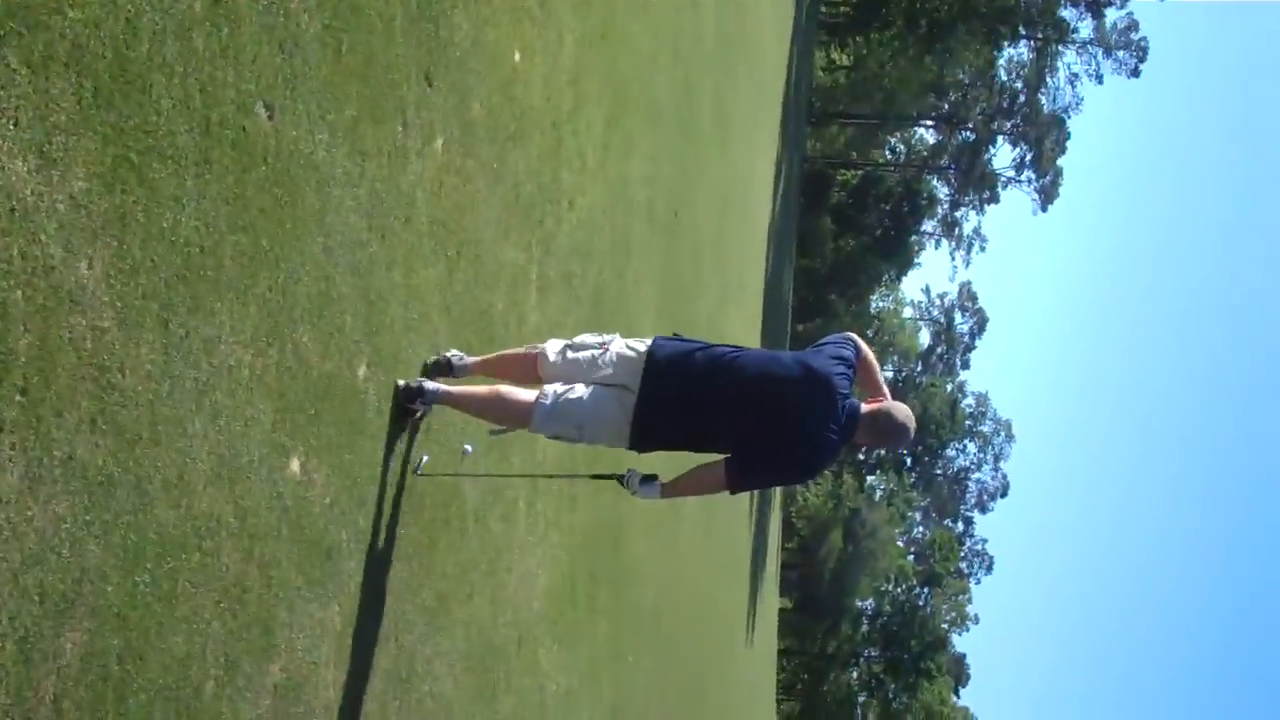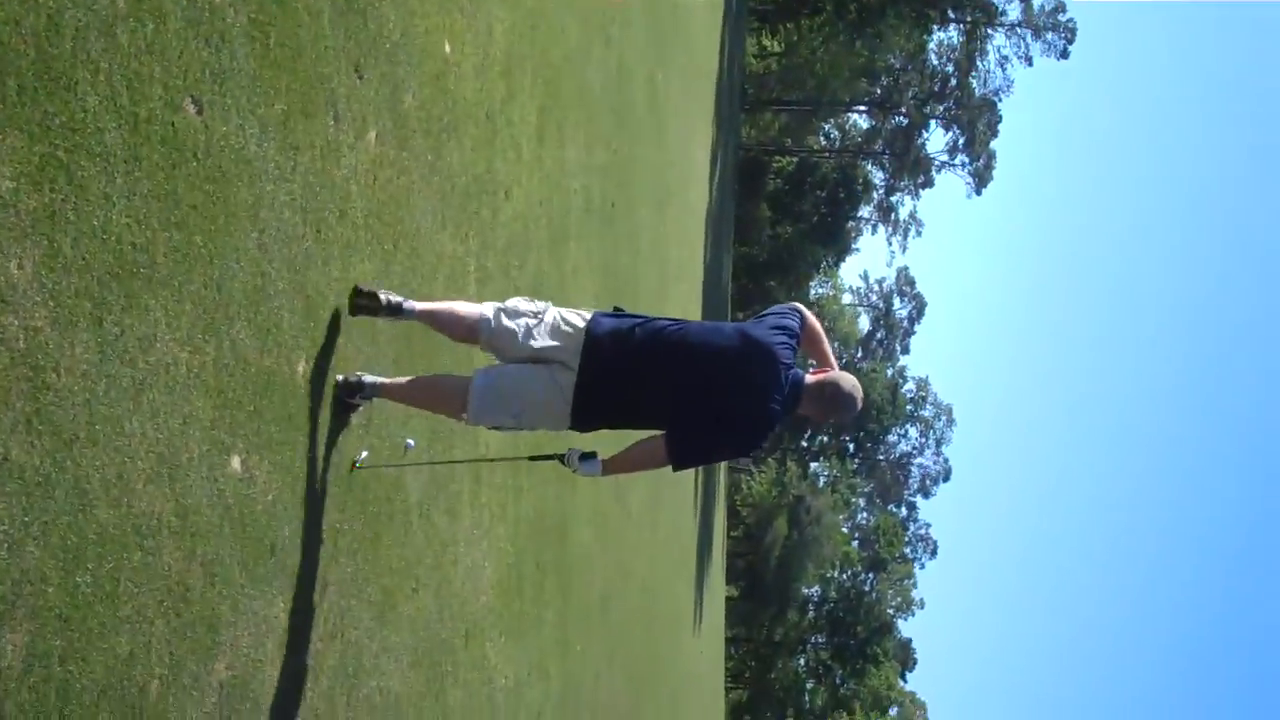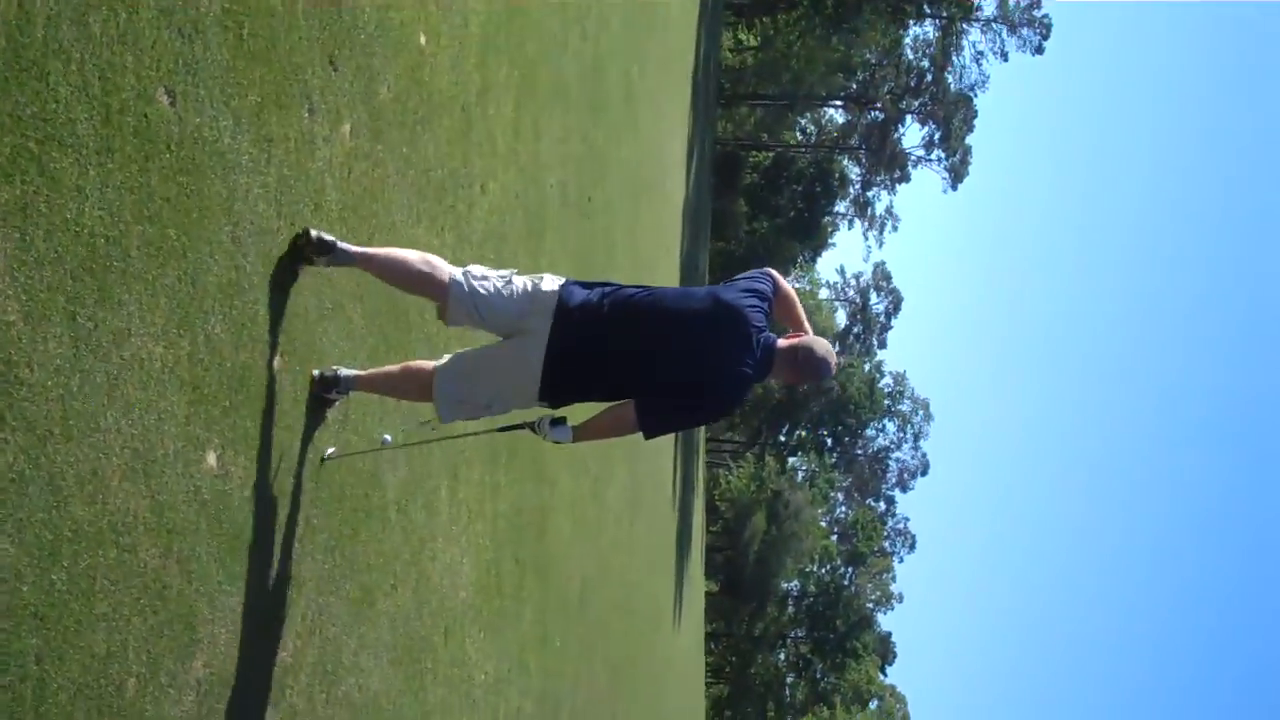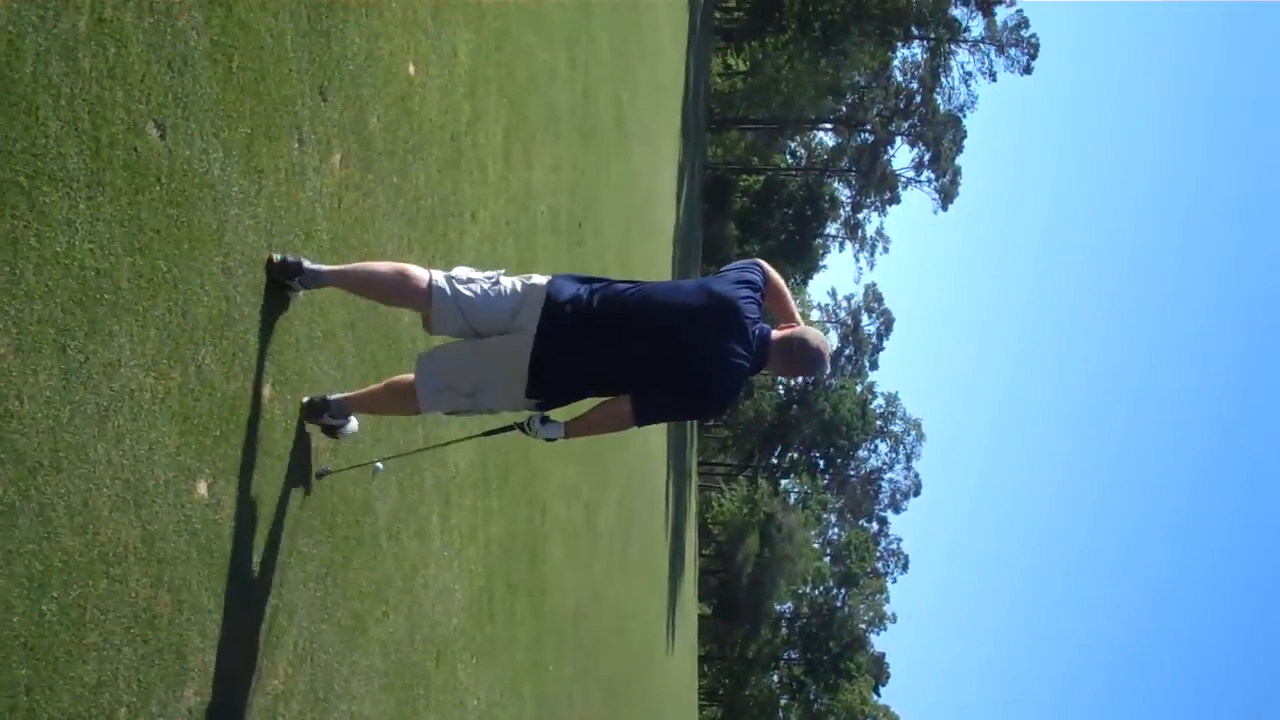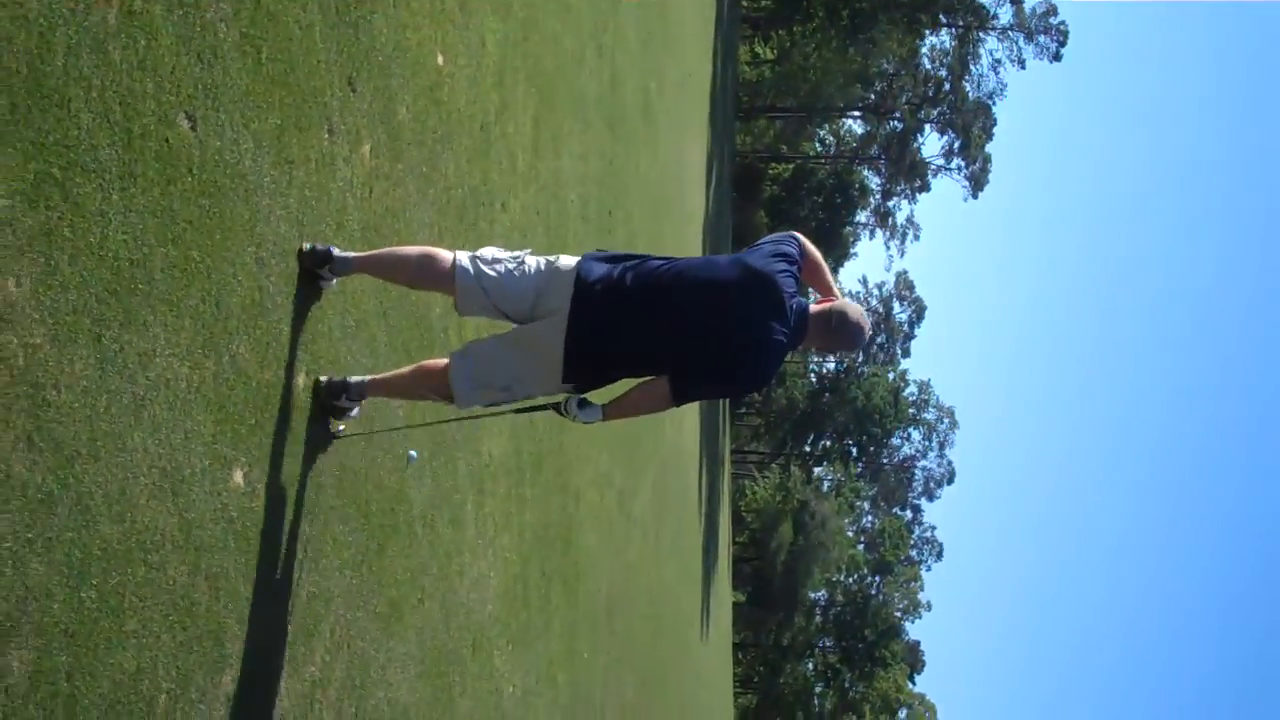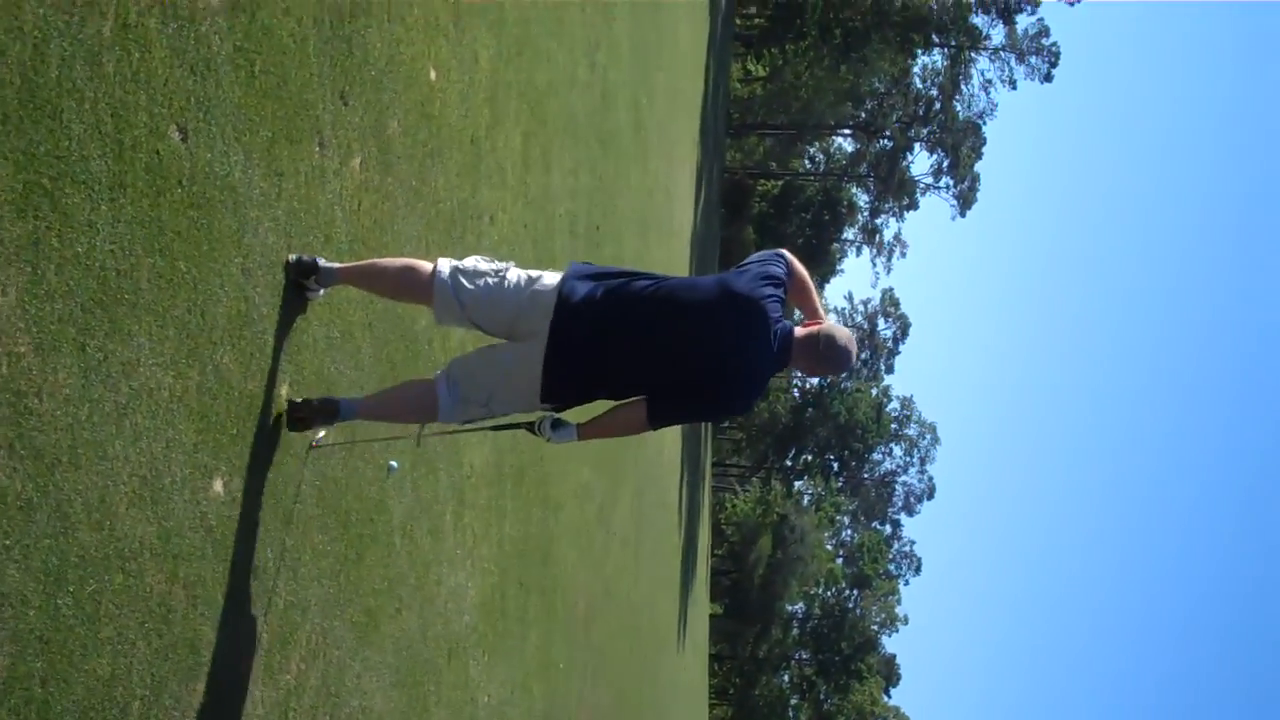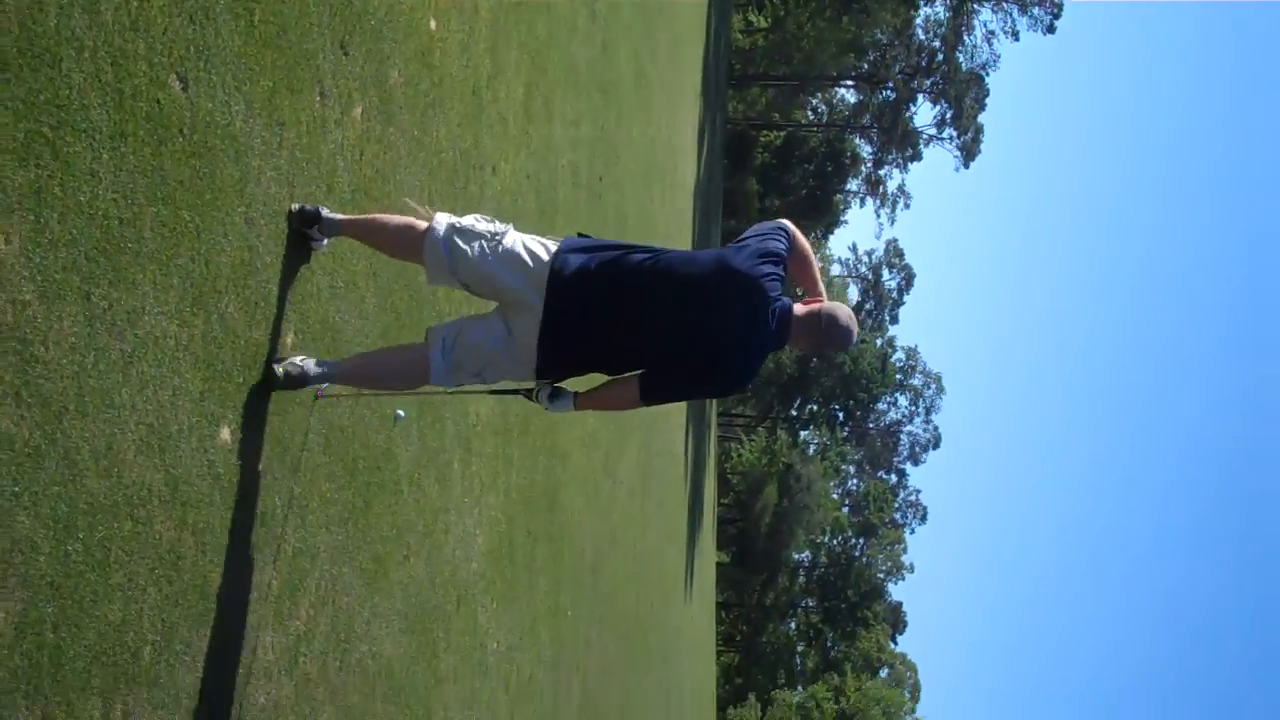
dt=0.2s
person 1, frame 1
left shoulder: (833, 365)
right shoulder: (810, 455)
left elbow: (855, 339)
right elbow: (729, 473)
right wrist: (661, 490)
left hip: (659, 357)
right hip: (647, 417)
left knee: (551, 359)
right knee: (536, 408)
person 1, frame 2
left shoulder: (776, 337)
right shoulder: (750, 428)
left elbow: (801, 311)
right elbow: (668, 447)
left wrist: (831, 364)
right wrist: (602, 467)
left hip: (596, 332)
right hip: (586, 397)
left knee: (487, 321)
right knee: (474, 396)
person 1, frame 3
left shoulder: (748, 301)
right shoulder: (723, 393)
left elbow: (775, 278)
right elbow: (637, 414)
left wrist: (804, 331)
right wrist: (572, 433)
left hip: (564, 301)
right hip: (556, 371)
left knee: (447, 282)
right knee: (447, 384)
left ankle: (340, 250)
person 1, frame 4
left shoulder: (739, 291)
right shoulder: (718, 388)
left elbow: (766, 268)
right elbow: (631, 408)
left wrist: (796, 321)
right wrist: (561, 430)
left hip: (552, 298)
right hip: (544, 373)
left knee: (428, 289)
right knee: (430, 385)
left ankle: (314, 273)
person 1, frame 5
left shoulder: (777, 262)
right shoulder: (755, 364)
left elbow: (800, 240)
right elbow: (669, 388)
left wrist: (833, 295)
right wrist: (598, 412)
left hip: (583, 279)
right hip: (580, 354)
left knee: (456, 270)
right knee: (462, 378)
left ankle: (342, 261)
right ankle: (359, 388)
person 1, frame 6
left shoulder: (763, 283)
right shoulder: (738, 388)
left elbow: (786, 256)
right elbow: (647, 411)
left wrist: (819, 316)
right wrist: (576, 433)
left hip: (564, 294)
right hip: (559, 373)
left knee: (436, 279)
right knee: (448, 395)
left ankle: (328, 271)
right ankle: (345, 408)
person 1, frame 7
left shoulder: (763, 261)
right shoulder: (735, 367)
left elbow: (788, 228)
right elbow: (642, 388)
left wrist: (817, 291)
right wrist: (573, 401)
left hip: (561, 267)
right hip: (554, 345)
left knee: (437, 237)
right knee: (439, 358)
left ankle: (332, 221)
right ankle: (324, 372)
